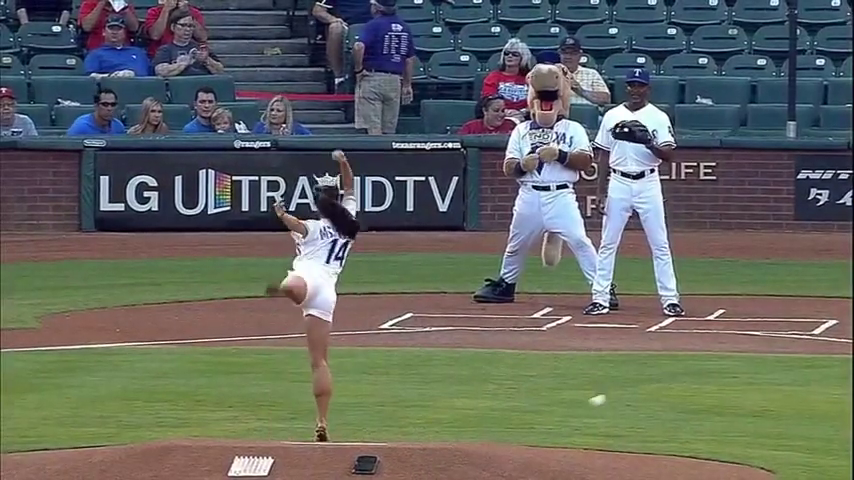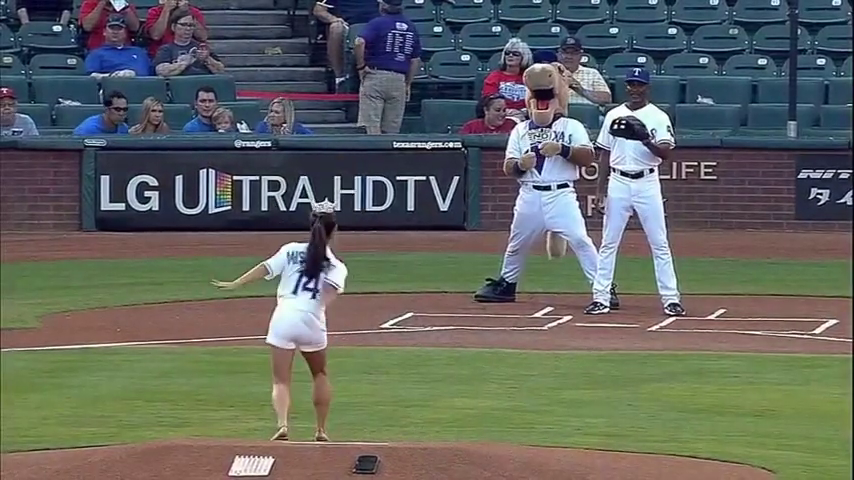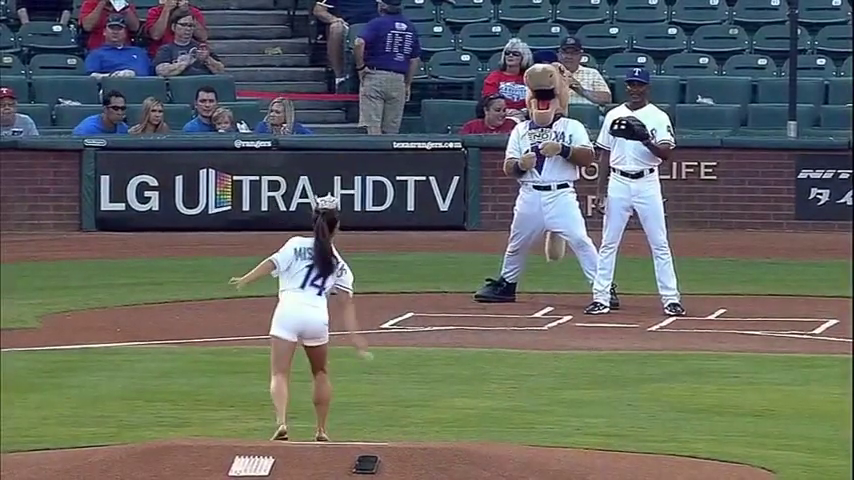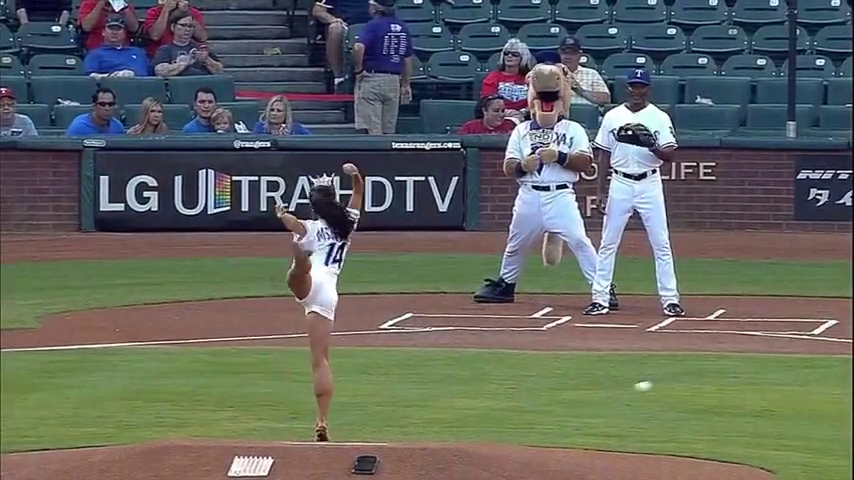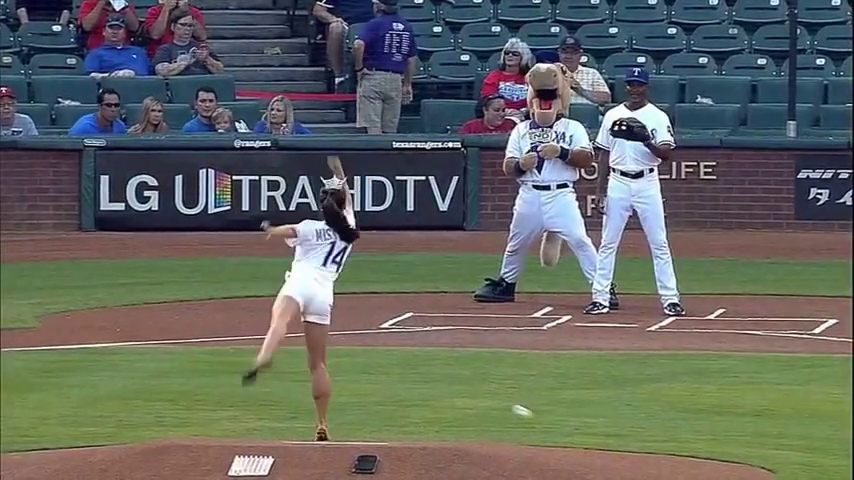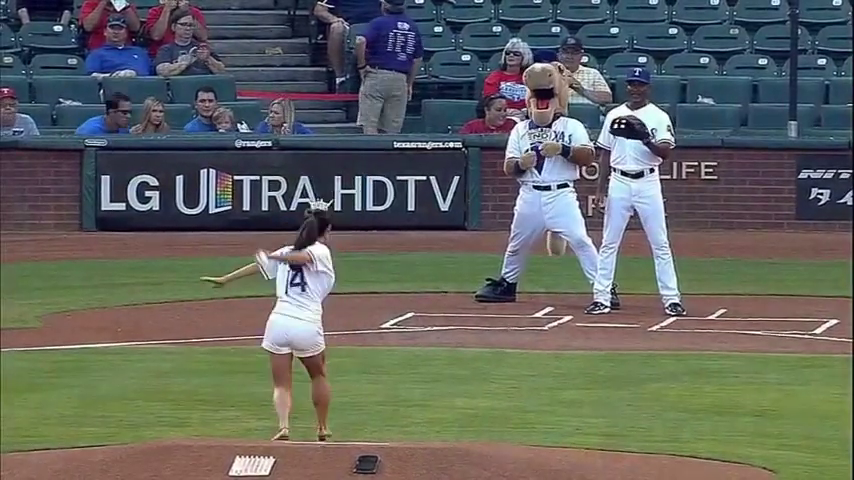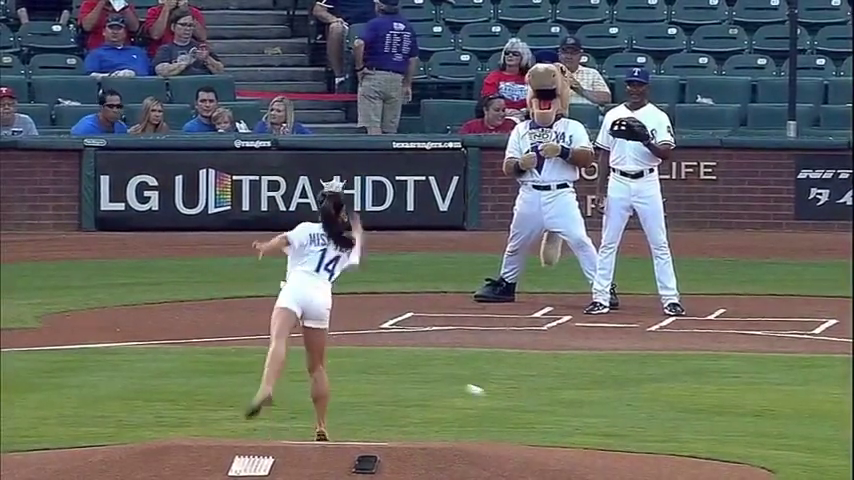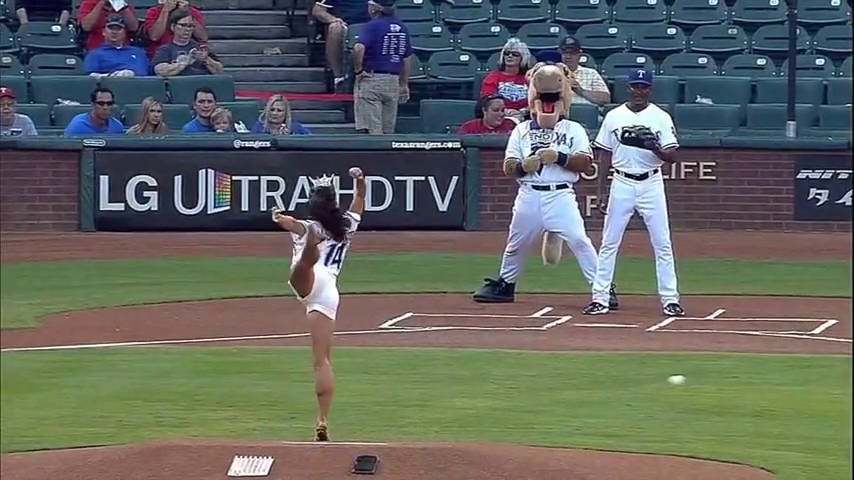
dt=0.3s
person 1, frame 1
left shoulder: (316, 226)
right shoulder: (348, 225)
left elbow: (297, 226)
right elbow: (348, 189)
left wrist: (283, 216)
right wrist: (343, 164)
left hip: (306, 278)
right hip: (327, 292)
right knee: (319, 361)
left ankle: (285, 288)
right ankle: (323, 424)
person 1, frame 2
left shoulder: (290, 250)
right shoulder: (337, 266)
left elbow: (264, 268)
right elbow: (330, 295)
left wrist: (234, 284)
right wrist: (319, 312)
left hip: (284, 319)
right hip: (312, 324)
left knee: (282, 382)
right knee: (320, 375)
left ankle: (283, 425)
right ankle: (322, 431)
person 1, frame 3
left shoulder: (295, 245)
right shoulder: (340, 265)
left elbow: (271, 263)
right elbow: (346, 305)
left wrist: (245, 279)
right wrist: (356, 337)
left hip: (288, 312)
right hip: (316, 318)
left knee: (279, 375)
right knee: (320, 374)
left ankle: (281, 425)
right ankle: (320, 431)
person 1, frame 4
left shoulder: (310, 229)
right shoulder: (346, 224)
left elbow: (296, 224)
right elbow: (358, 194)
left wrist: (284, 215)
right wrist: (355, 174)
left hip: (308, 283)
right hip: (328, 294)
right knee: (320, 361)
right ankle: (322, 423)
person 1, frame 5
left shoulder: (312, 227)
right shoulder: (348, 228)
left elbow: (289, 231)
right elbow: (347, 200)
left wrist: (272, 228)
right wrist: (340, 172)
left hip: (298, 285)
right hip: (322, 296)
left knee: (278, 325)
right knee: (318, 365)
left ankle: (262, 360)
right ankle: (321, 426)
person 1, frame 6
left shoulder: (286, 252)
right shoulder: (322, 252)
left elbow: (257, 266)
right elbow: (300, 256)
left wrist: (224, 278)
right wrist: (276, 256)
left hip: (278, 323)
right hip: (307, 327)
left knee: (282, 385)
right knee: (319, 376)
left ankle: (283, 426)
right ankle: (323, 429)
person 1, frame 7
left shoulder: (306, 230)
right shoulder: (348, 242)
left elbow: (285, 241)
right elbow: (357, 247)
left wrist: (265, 246)
right wrist: (358, 229)
left hip: (296, 292)
right hip: (321, 301)
left knee: (278, 343)
right knee: (317, 367)
left ankle: (265, 392)
right ankle: (321, 429)
person 1, frame 8
left shoulder: (310, 229)
right shoulder: (346, 226)
left elbow: (296, 226)
right elbow: (360, 199)
left wrist: (281, 219)
right wrist: (360, 180)
left hip: (311, 283)
right hip: (330, 294)
right knee: (322, 361)
left ankle: (310, 253)
right ankle: (323, 423)
person 2, frame 1
left shoulder: (659, 117)
right shoulder: (612, 116)
left elbow: (669, 155)
right elbow: (604, 155)
left wrist: (649, 144)
right wrist: (601, 189)
left hip: (648, 184)
right hip: (618, 184)
left knee: (660, 244)
right knee: (608, 243)
left ankle: (670, 299)
right ankle: (600, 299)
person 2, frame 2
left shoulder: (659, 117)
right shoulder: (613, 115)
left elbow: (665, 153)
right elbow: (605, 154)
left wrist: (646, 140)
right wrist: (600, 189)
left hip: (647, 184)
right hip: (618, 184)
left knee: (659, 243)
right knee: (608, 243)
left ankle: (670, 298)
right ankle: (600, 298)
person 2, frame 3
left shoulder: (659, 117)
right shoulder: (613, 115)
left elbow: (666, 153)
right elbow: (605, 154)
left wrist: (647, 141)
right wrist: (600, 189)
left hip: (647, 184)
right hip: (618, 184)
left knee: (659, 243)
right knee: (608, 243)
left ankle: (670, 298)
right ankle: (600, 298)
person 2, frame 4
left shoulder: (660, 117)
right shoulder: (612, 116)
left elbow: (670, 156)
right elbow: (604, 156)
left wrist: (653, 147)
right wrist: (600, 190)
left hip: (649, 185)
right hip: (620, 185)
left knee: (661, 244)
right knee: (608, 244)
left ankle: (670, 299)
right ankle: (600, 299)
person 2, frame 5
left shoulder: (658, 117)
right shoulder: (612, 115)
left elbow: (667, 154)
right elbow: (604, 154)
left wrist: (648, 142)
right wrist: (599, 189)
left hip: (647, 184)
right hip: (618, 184)
left knee: (659, 243)
right knee: (608, 243)
left ankle: (670, 298)
right ankle: (600, 298)
person 2, frame 6
left shoulder: (659, 116)
right shoulder: (614, 115)
left elbow: (666, 152)
right elbow: (606, 154)
left wrist: (646, 140)
right wrist: (600, 188)
left hip: (647, 183)
right hip: (618, 183)
left knee: (660, 244)
right knee: (609, 243)
left ankle: (671, 298)
right ankle: (601, 298)
person 2, frame 7
left shoulder: (658, 116)
right shoulder: (612, 115)
left elbow: (666, 154)
right elbow: (604, 154)
left wrist: (648, 142)
right wrist: (600, 189)
left hip: (647, 184)
right hip: (618, 184)
left knee: (659, 243)
right knee: (608, 243)
left ankle: (670, 299)
right ankle: (600, 298)
person 2, frame 8
left shoulder: (661, 117)
right shoulder: (614, 116)
left elbow: (671, 156)
right elbow: (605, 155)
left wrist: (654, 148)
right wrist: (601, 191)
left hip: (651, 185)
right hip: (622, 185)
left knee: (662, 244)
right knee: (609, 244)
left ankle: (670, 299)
right ankle: (600, 298)
person 3, frame 1
left shoulder: (573, 128)
right shoulder: (521, 130)
left elbow: (586, 160)
right elbow: (508, 168)
left wrist: (559, 154)
right wrist: (521, 165)
left hip: (560, 196)
right hip: (529, 196)
left knee: (578, 240)
right knee: (516, 244)
right ankle: (505, 285)
person 3, frame 2
left shoulder: (572, 126)
right shoulder: (520, 129)
left elbow: (588, 156)
right elbow: (508, 167)
left wrist: (562, 149)
right wrist: (520, 165)
left hip: (561, 195)
right hip: (529, 196)
left knee: (580, 240)
right knee: (517, 243)
right ankle: (505, 285)
person 3, frame 3
left shoulder: (572, 126)
right shoulder: (521, 129)
left elbow: (587, 157)
right elbow: (508, 167)
left wrist: (562, 149)
right wrist: (520, 165)
left hip: (561, 196)
right hip: (529, 196)
left knee: (579, 240)
right knee: (517, 244)
right ankle: (505, 285)
person 3, frame 4
left shoulder: (573, 128)
right shoulder: (521, 130)
left elbow: (586, 162)
right elbow: (508, 168)
left wrist: (559, 156)
right wrist: (522, 165)
left hip: (560, 196)
right hip: (528, 196)
left knee: (578, 241)
right knee: (516, 244)
right ankle: (504, 285)
person 3, frame 5
left shoulder: (572, 127)
right shoulder: (521, 129)
left elbow: (587, 159)
right elbow: (508, 166)
left wrist: (561, 151)
right wrist: (520, 165)
left hip: (560, 195)
right hip: (529, 195)
left knee: (579, 240)
right knee: (517, 243)
left ankle: (604, 288)
right ankle: (504, 284)
person 3, frame 6
left shoulder: (572, 126)
right shoulder: (520, 129)
left elbow: (588, 156)
right elbow: (508, 167)
left wrist: (563, 149)
right wrist: (520, 164)
left hip: (561, 195)
right hip: (529, 196)
left knee: (579, 240)
right knee: (517, 243)
left ankle: (605, 289)
right ankle: (506, 285)
person 3, frame 7
left shoulder: (572, 127)
right shoulder: (521, 129)
left elbow: (587, 158)
right elbow: (508, 167)
left wrist: (562, 151)
right wrist: (520, 164)
left hip: (560, 195)
right hip: (529, 195)
left knee: (579, 240)
right knee: (517, 243)
left ankle: (604, 289)
right ankle: (505, 285)
person 3, frame 8
left shoulder: (573, 129)
right shoulder: (521, 130)
left elbow: (586, 161)
right elbow: (508, 166)
left wrist: (559, 157)
right wrist: (522, 166)
left hip: (560, 197)
right hip: (528, 197)
left knee: (579, 241)
right knee: (516, 245)
right ankle: (504, 286)
person 4, frame 1
left shoulder: (374, 25)
right shoulder: (404, 27)
left elbow: (358, 47)
right elbow: (410, 59)
left wrist: (358, 69)
right wrist: (407, 84)
left hip: (372, 78)
right hip: (394, 81)
left knee: (373, 127)
right knee: (389, 131)
person 4, frame 2
left shoulder: (378, 23)
right shoulder: (411, 27)
left elbow: (359, 42)
right elbow: (415, 60)
left wrist: (360, 66)
right wrist: (407, 84)
left hip: (376, 77)
right hip: (399, 80)
left knee: (372, 126)
right knee: (392, 130)
person 4, frame 3
left shoulder: (377, 23)
right shoulder: (410, 27)
left elbow: (359, 43)
right elbow: (415, 59)
left wrist: (360, 66)
right wrist: (407, 84)
left hip: (375, 77)
right hip: (398, 80)
left knee: (373, 126)
right knee: (392, 130)
person 4, frame 4
left shoulder: (374, 25)
right shoulder: (403, 27)
left elbow: (358, 47)
right elbow: (408, 59)
left wrist: (358, 70)
right wrist: (405, 84)
left hip: (372, 79)
right hip: (393, 81)
left knee: (374, 128)
right knee: (388, 131)
person 4, frame 5
left shoulder: (375, 23)
right shoulder: (406, 26)
left elbow: (358, 45)
right elbow: (412, 59)
left wrist: (359, 68)
right wrist: (407, 84)
left hip: (373, 77)
right hip: (396, 80)
left knee: (373, 127)
right knee: (390, 130)
person 4, frame 6
left shoulder: (379, 22)
right shoulder: (413, 27)
left elbow: (360, 41)
right elbow: (417, 59)
left wrist: (361, 65)
right wrist: (409, 84)
left hip: (377, 76)
right hip: (400, 80)
left knee: (369, 125)
right knee: (393, 129)
person 4, frame 7
left shoulder: (376, 23)
right shoulder: (407, 26)
left elbow: (359, 44)
right elbow: (413, 59)
left wrist: (359, 67)
right wrist: (407, 84)
left hip: (374, 77)
right hip: (396, 80)
left knee: (373, 126)
right knee: (390, 129)
person 4, frame 8
left shoulder: (373, 25)
right shoulder: (401, 27)
left elbow: (359, 48)
right elbow: (407, 58)
left wrist: (358, 70)
right wrist: (404, 83)
left hip: (371, 79)
right hip: (393, 81)
left knee: (374, 128)
right knee: (388, 131)
